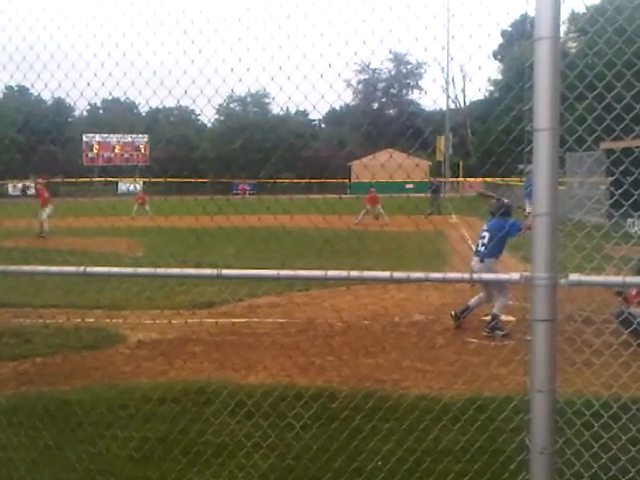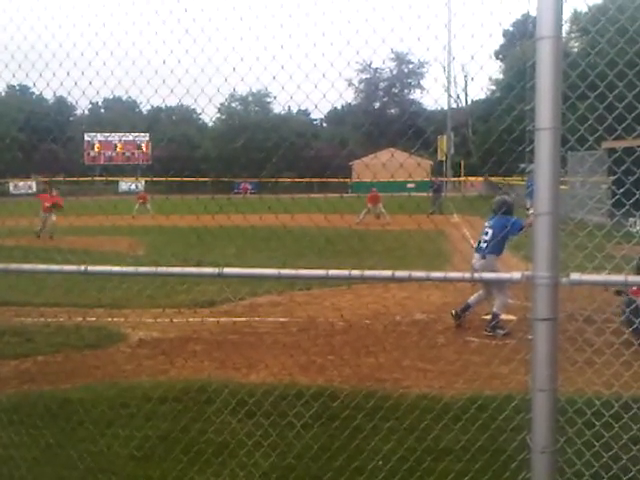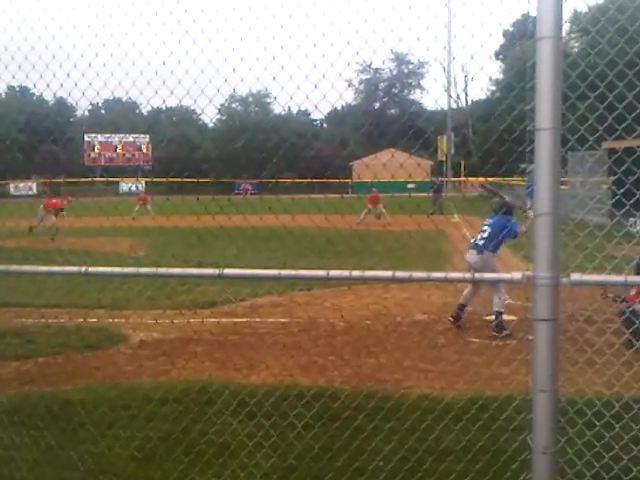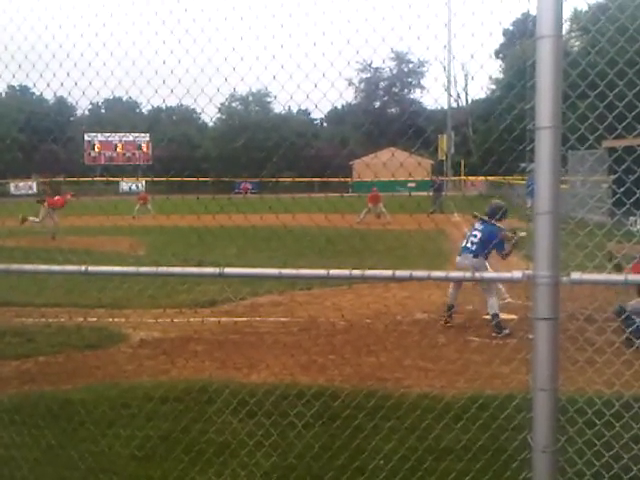
dt=0.3s
person 1, frame 1
left shoulder: (491, 222)
right shoulder: (503, 223)
left elbow: (517, 227)
right elbow: (526, 226)
left wrist: (526, 221)
left hip: (477, 263)
right hip: (486, 264)
left knee: (488, 294)
right knee: (503, 293)
left ankle: (459, 314)
right ankle: (491, 327)
person 1, frame 2
left shoulder: (492, 219)
right shoulder: (506, 221)
left elbow: (515, 226)
right elbow: (527, 224)
right wrist: (532, 215)
left hip: (477, 259)
right hip: (487, 261)
left knee: (487, 291)
right knee: (502, 292)
left ankle: (460, 313)
right ankle: (492, 326)
person 1, frame 3
left shoulder: (491, 218)
right shoulder: (506, 220)
left elbow: (510, 228)
right elbow: (519, 232)
left wrist: (525, 220)
right wrist: (529, 219)
left hip: (471, 255)
right hip: (483, 257)
left knee: (474, 286)
right knee: (498, 290)
left ankle: (456, 315)
right ankle: (498, 325)
person 1, frame 4
left shoulder: (479, 222)
right shoulder: (495, 230)
right elbow: (503, 256)
left wrist: (510, 237)
right wrist: (514, 242)
left hip: (461, 258)
right hip: (476, 261)
left knee: (455, 286)
right knee: (491, 293)
left ankle: (448, 315)
right ankle: (497, 325)
